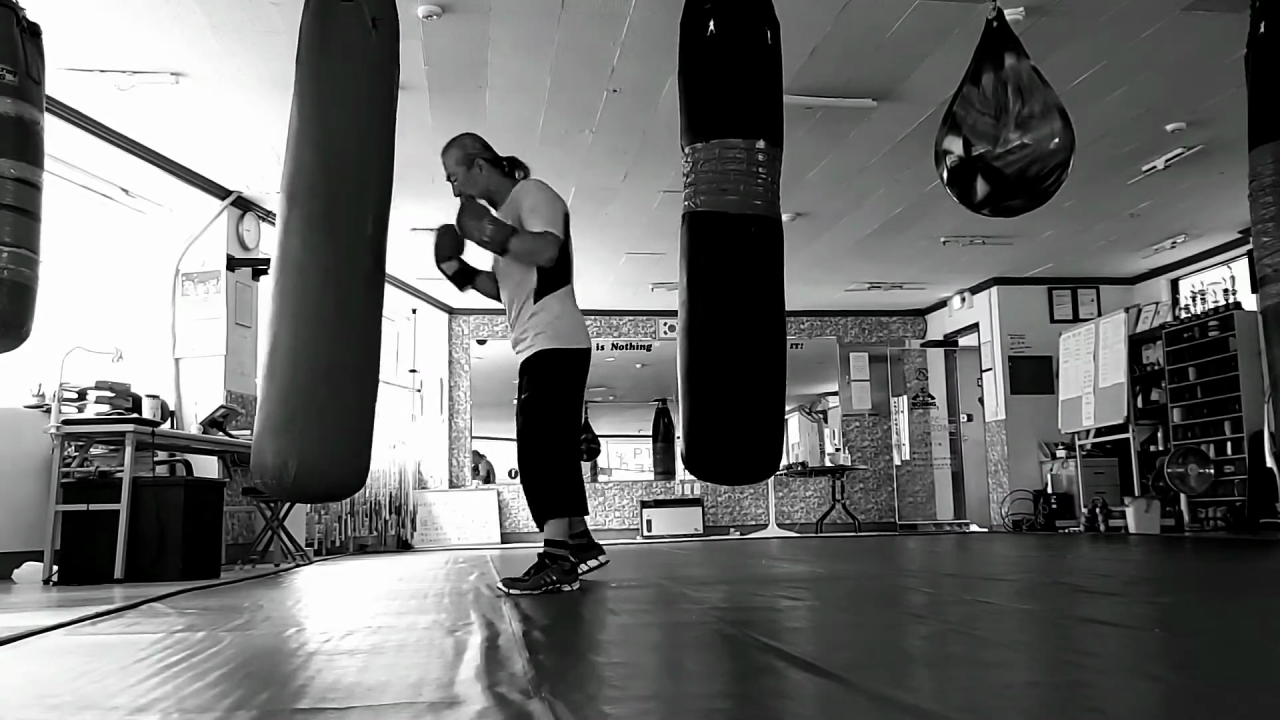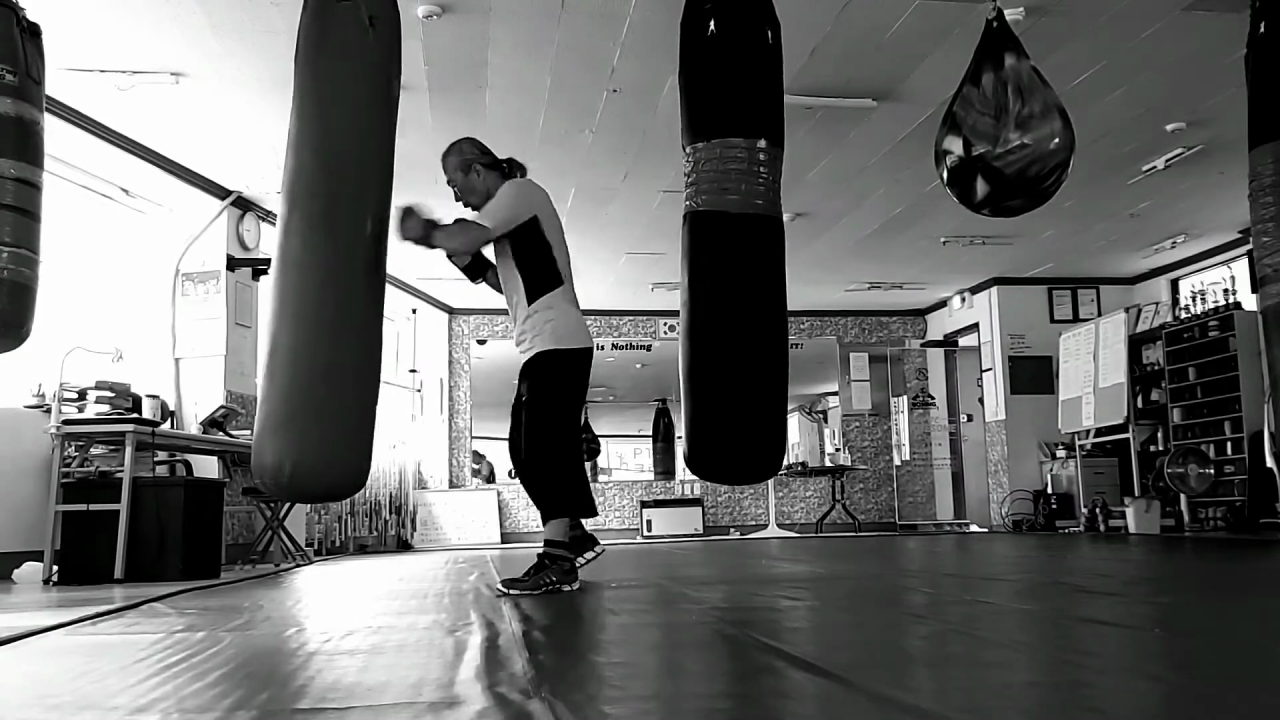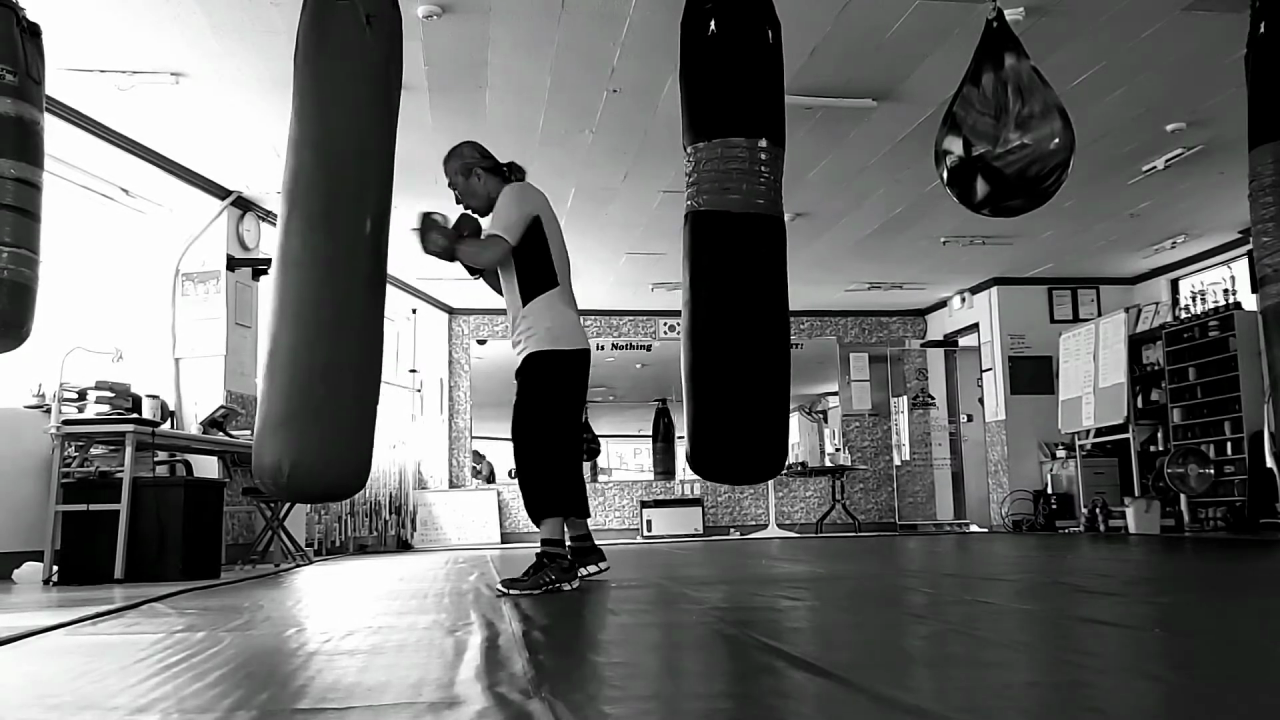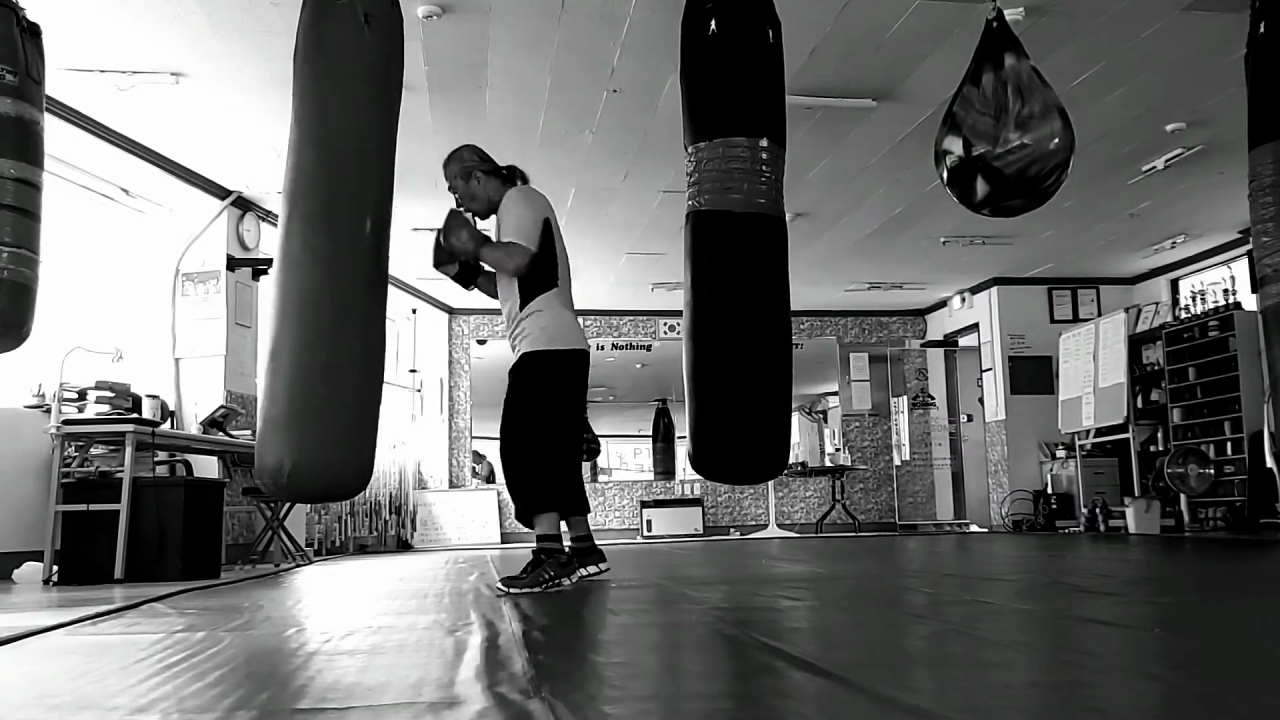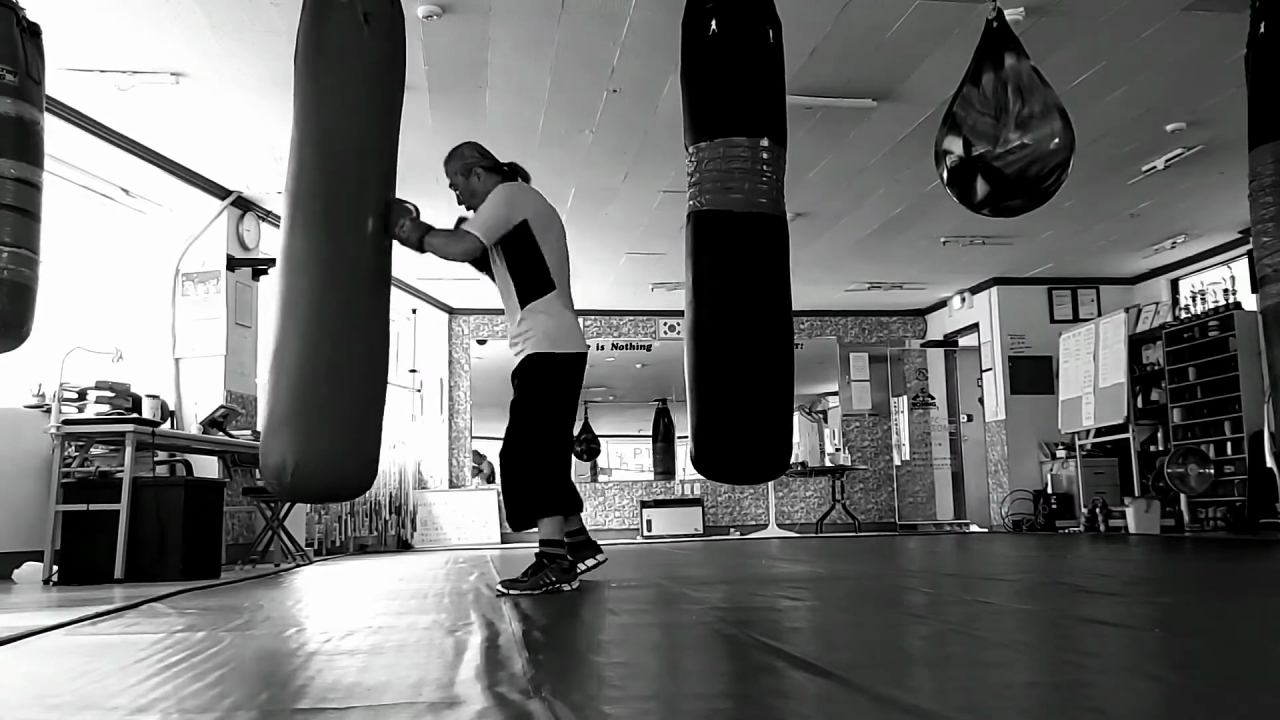
dt=0.1s
person 1, frame 1
left shoulder: (532, 193)
right shoulder: (504, 212)
left elbow: (545, 252)
right elbow: (503, 290)
left wrist: (490, 233)
right wrist: (459, 272)
left hip: (555, 345)
right hip: (539, 350)
left knee: (544, 451)
right knee: (544, 453)
left ankle: (557, 560)
right ankle: (579, 545)
person 1, frame 2
left shoulder: (518, 193)
right shoulder: (509, 206)
left elbow: (464, 237)
left wrist: (424, 231)
right wrist: (474, 265)
left hip: (555, 344)
right hip: (544, 347)
left knee: (544, 448)
right knee: (531, 449)
left ankle: (557, 559)
right ankle: (576, 539)
person 1, frame 3
left shoulder: (516, 195)
right shoulder: (519, 205)
left elbow: (491, 255)
right elbow: (512, 277)
left wrist: (452, 246)
right wrist: (466, 249)
left hip: (550, 347)
right hip: (558, 347)
left knee: (539, 450)
right knee: (555, 451)
left ankle: (555, 558)
right ankle: (582, 549)
person 1, frame 4
left shoulder: (521, 199)
right shoulder: (517, 210)
left elbow: (515, 260)
right elbow: (508, 284)
left wrist: (474, 247)
right wrist: (469, 269)
left hip: (547, 346)
right hip: (556, 349)
left knee: (524, 448)
right knee: (554, 451)
left ankle: (550, 556)
right ankle: (583, 548)
person 1, frame 5
left shoulder: (510, 194)
right shoulder: (535, 206)
left elbow: (461, 247)
left wrist: (414, 231)
left hip: (547, 349)
right hip: (552, 348)
left knee: (526, 453)
right knee: (544, 454)
left ankle: (554, 560)
right ankle: (576, 545)
